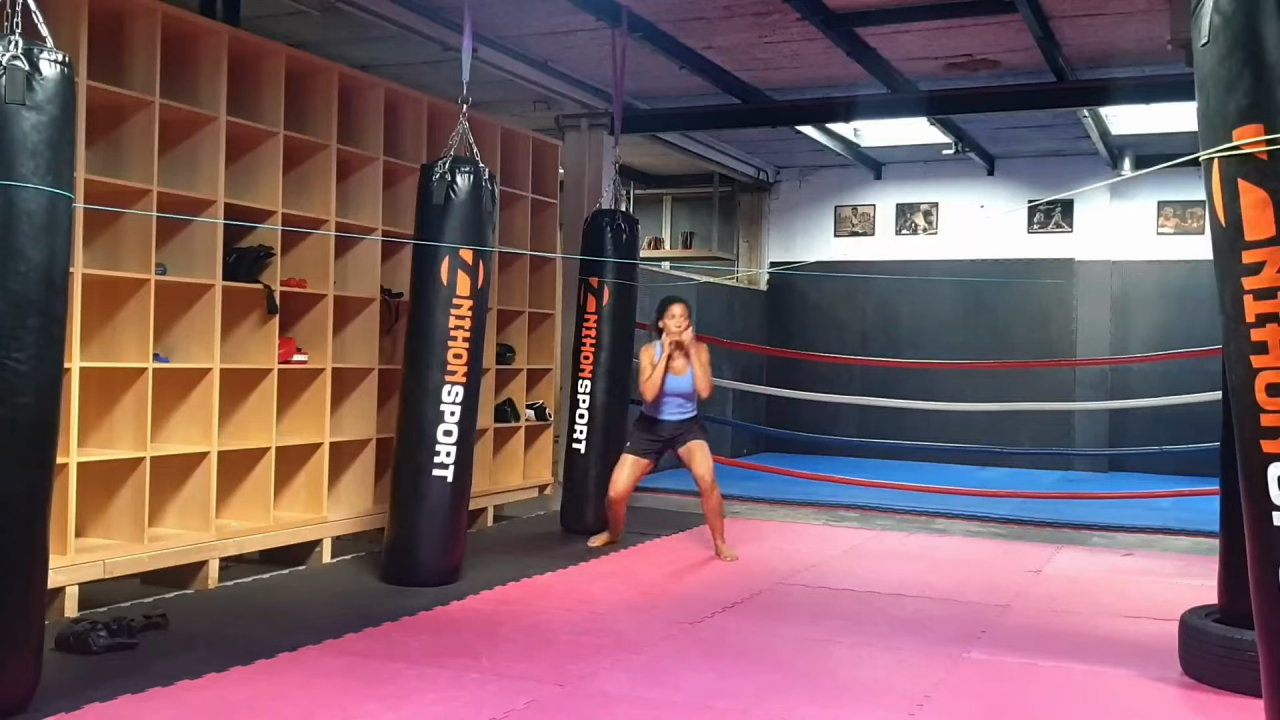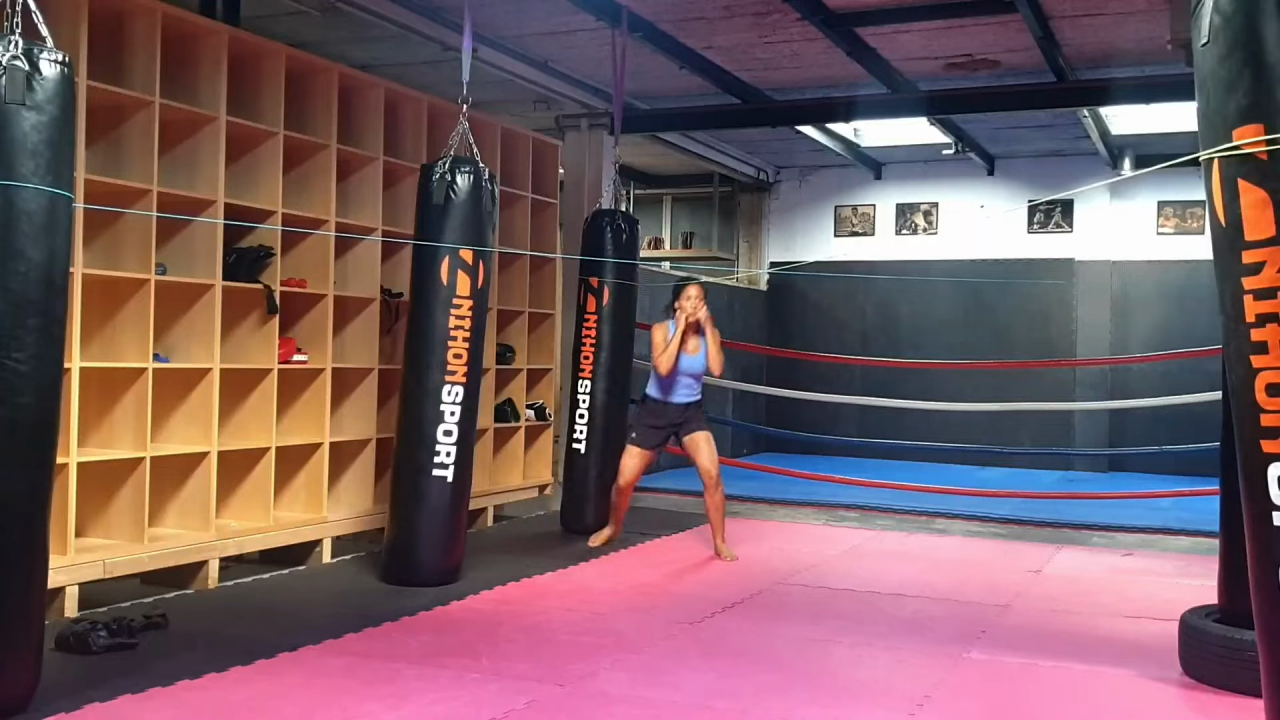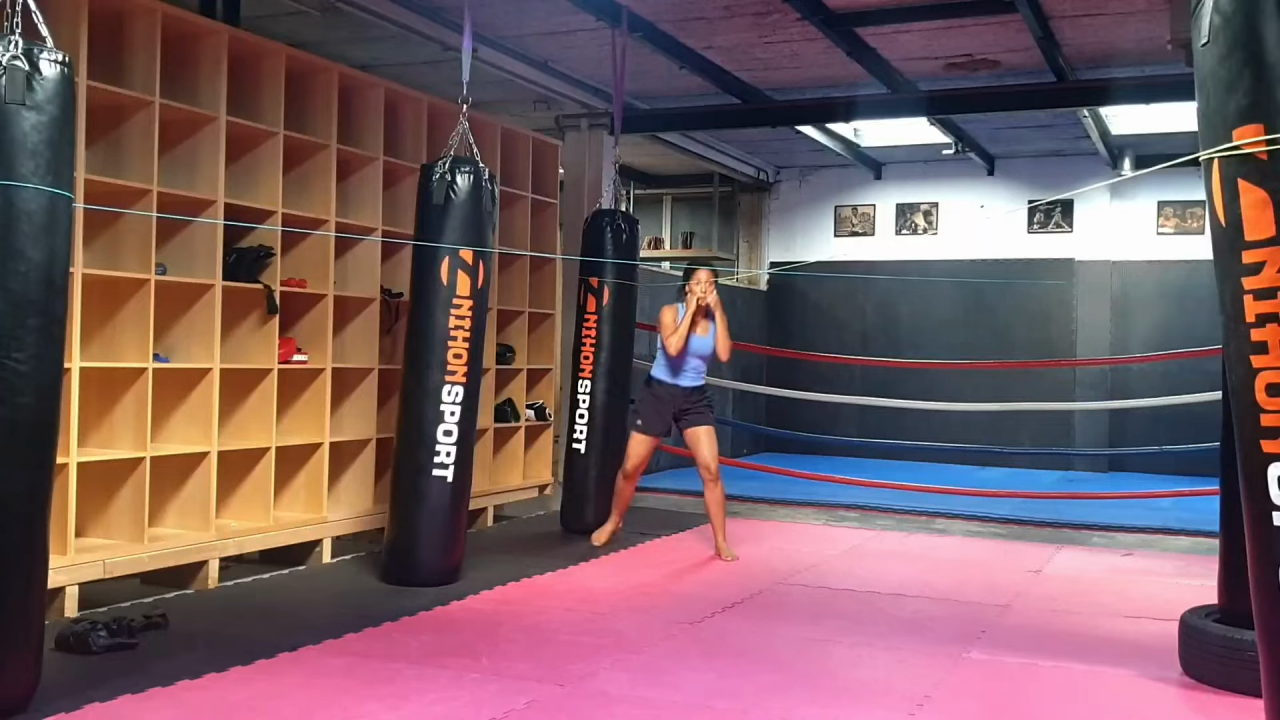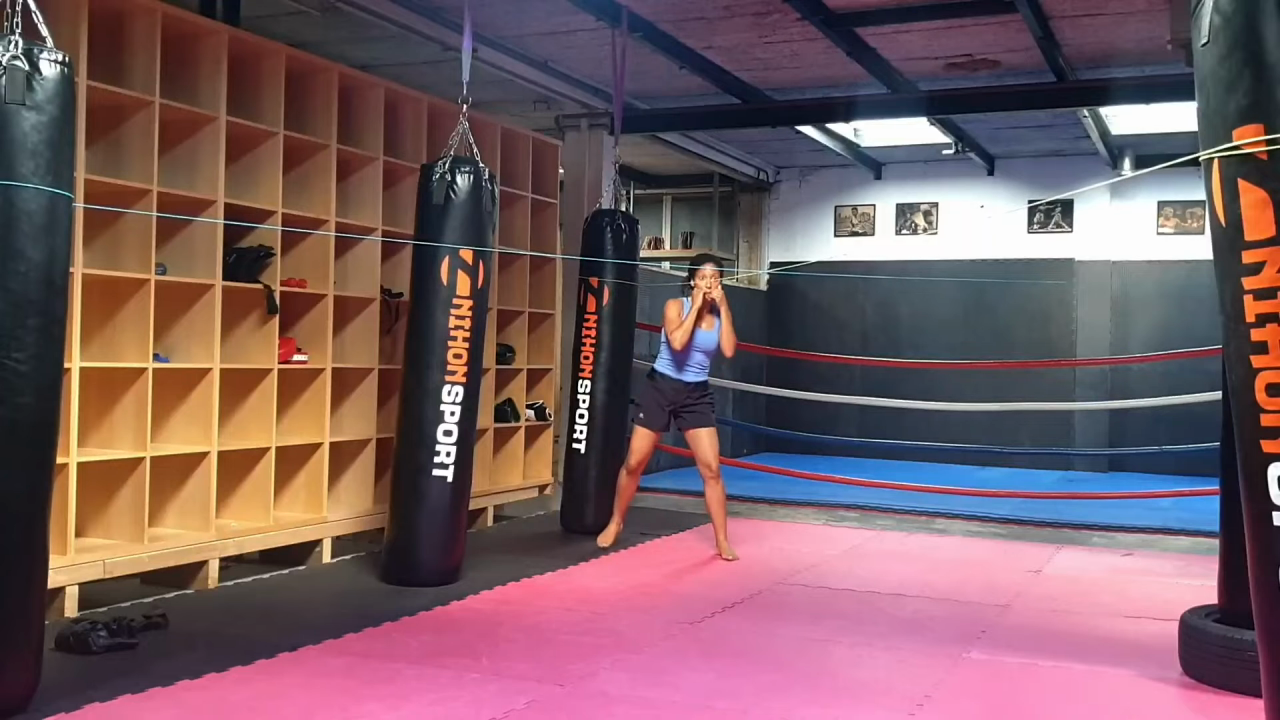
dt=0.1s
person 1, frame 1
left shoulder: (700, 351)
right shoulder: (650, 351)
left elbow: (705, 391)
right elbow: (648, 394)
left wrist: (692, 351)
right wrist: (667, 355)
left hip: (687, 426)
right hip: (651, 427)
left knee: (707, 480)
right knee: (616, 493)
left ankle: (720, 544)
right ankle: (613, 533)
person 1, frame 2
left shoulder: (710, 334)
right shoulder: (662, 329)
left elbow: (717, 370)
right elbow: (663, 368)
left wrist: (708, 328)
right wrist: (678, 333)
left hip: (691, 413)
right hip: (654, 411)
left knee: (711, 474)
right knee: (625, 481)
left ankle: (720, 543)
right ankle: (614, 526)
person 1, frame 3
left shoulder: (716, 319)
right shoulder: (670, 312)
left elbow: (724, 355)
right elbow: (672, 348)
left wrist: (718, 313)
right wrist: (690, 311)
left hip: (695, 399)
right hip: (658, 393)
left knee: (710, 470)
right knee: (631, 468)
left ankle: (720, 543)
right ankle: (614, 521)
person 1, frame 4
left shoulder: (721, 314)
right shoulder: (675, 306)
left elbow: (729, 350)
right elbow: (677, 342)
left wrist: (723, 307)
right wrist: (696, 305)
left hip: (697, 394)
right hip: (660, 387)
left knee: (711, 468)
right knee: (635, 463)
left ankle: (722, 541)
right ankle: (616, 522)
